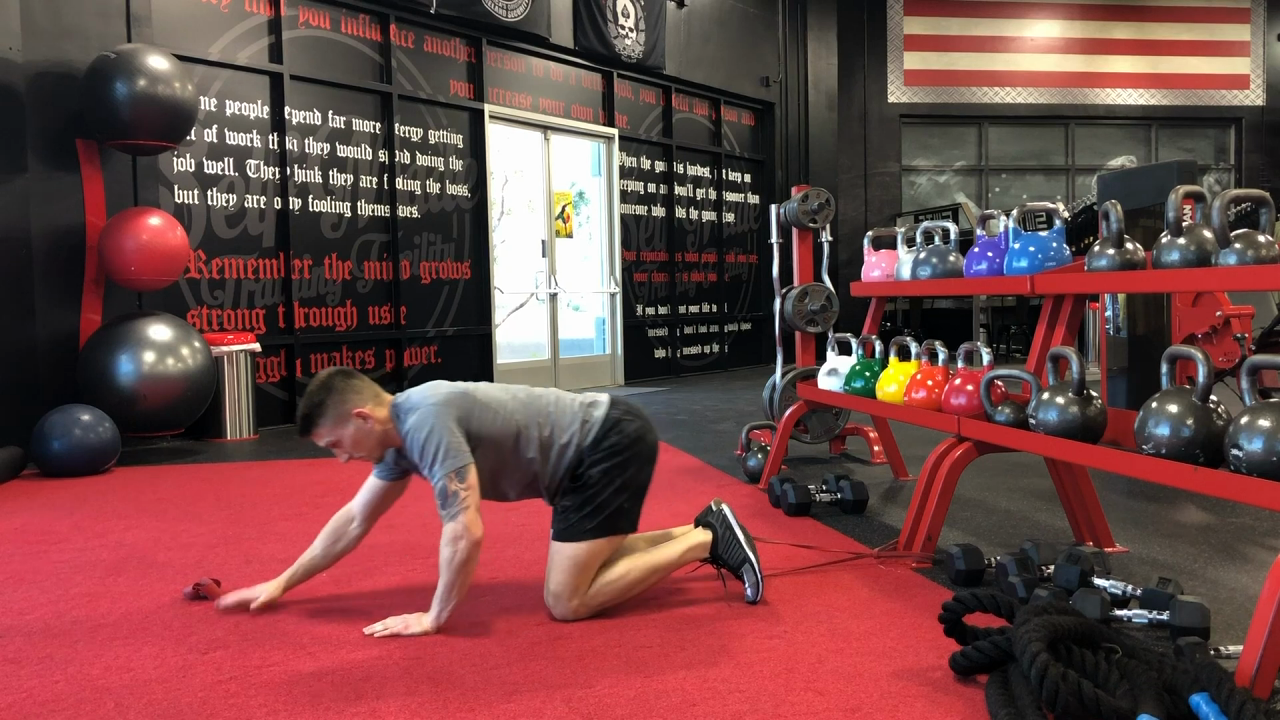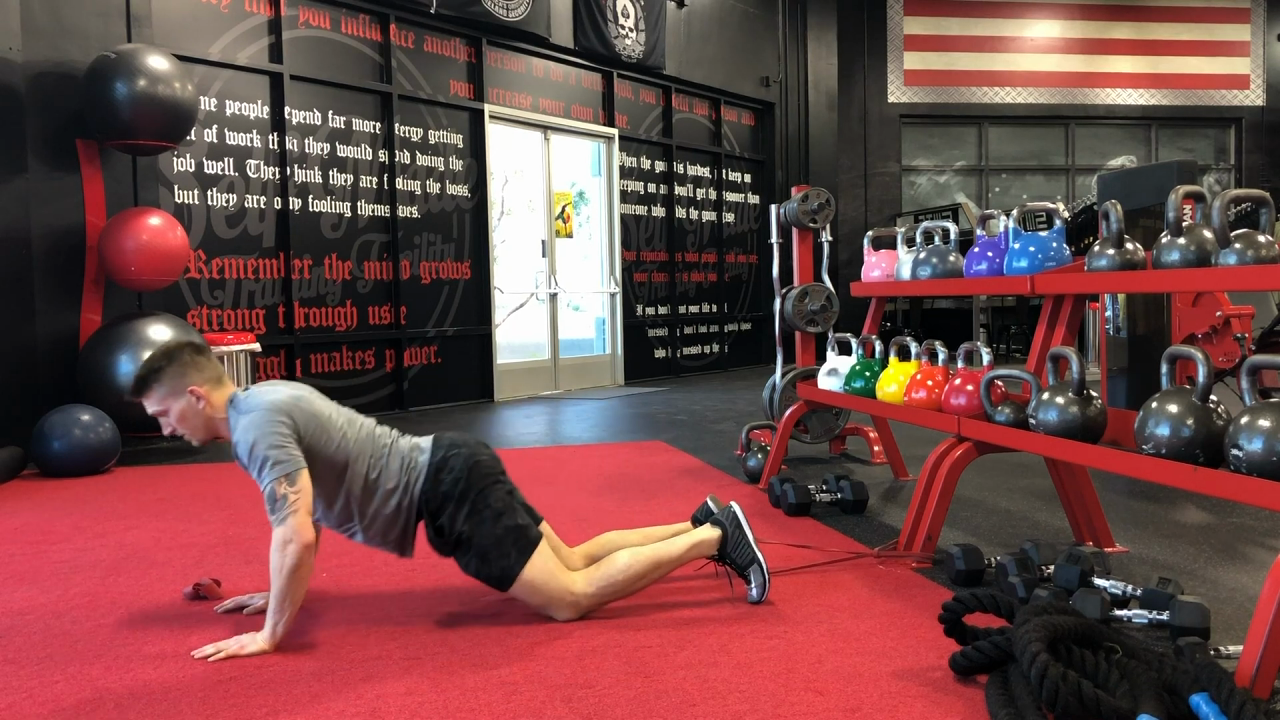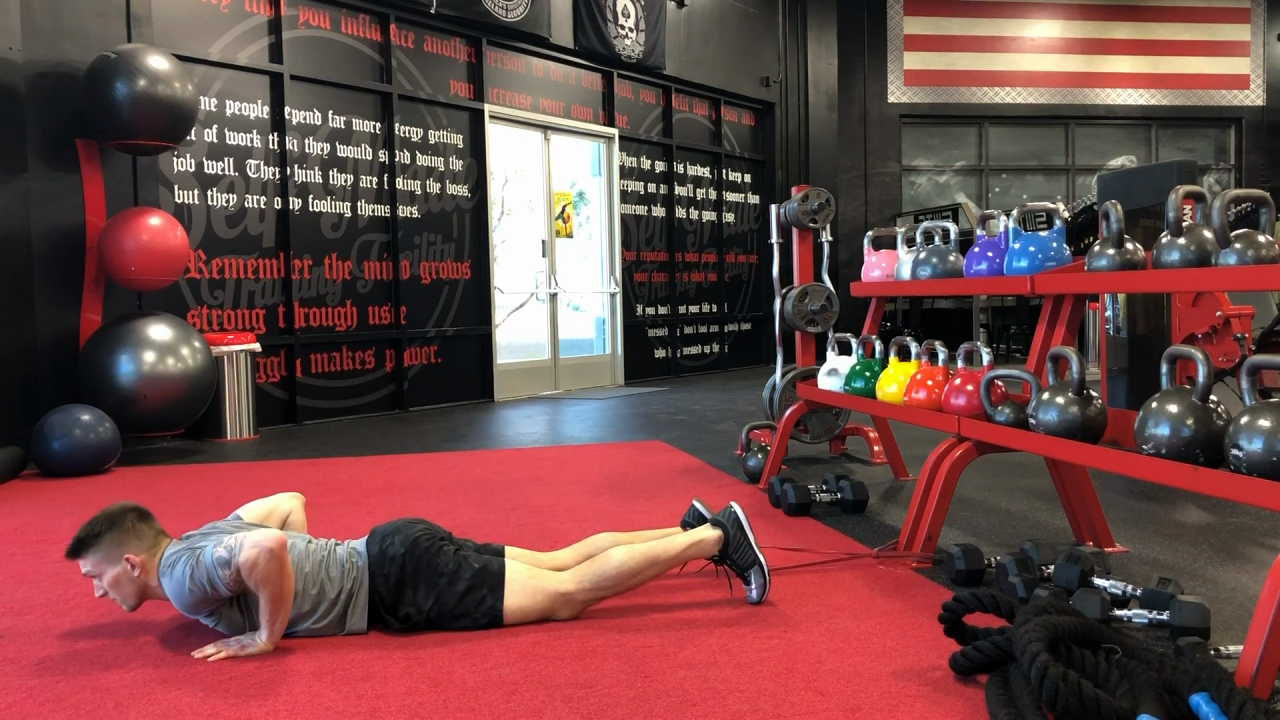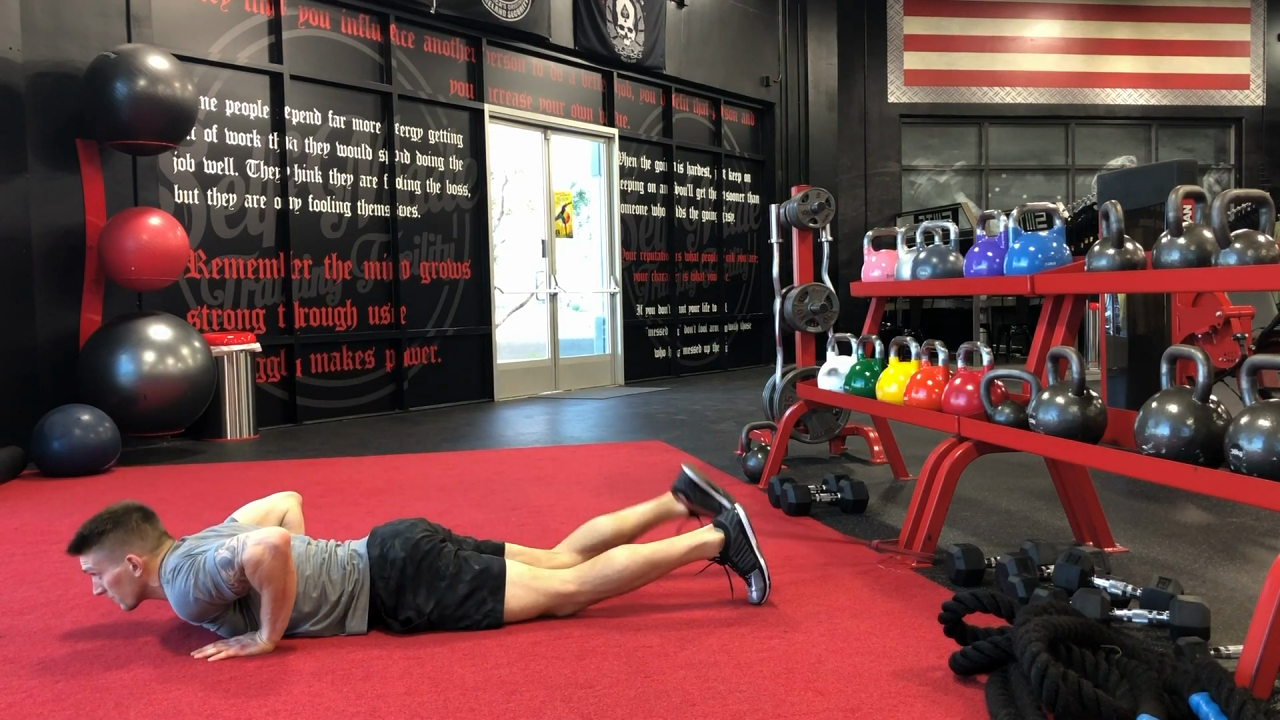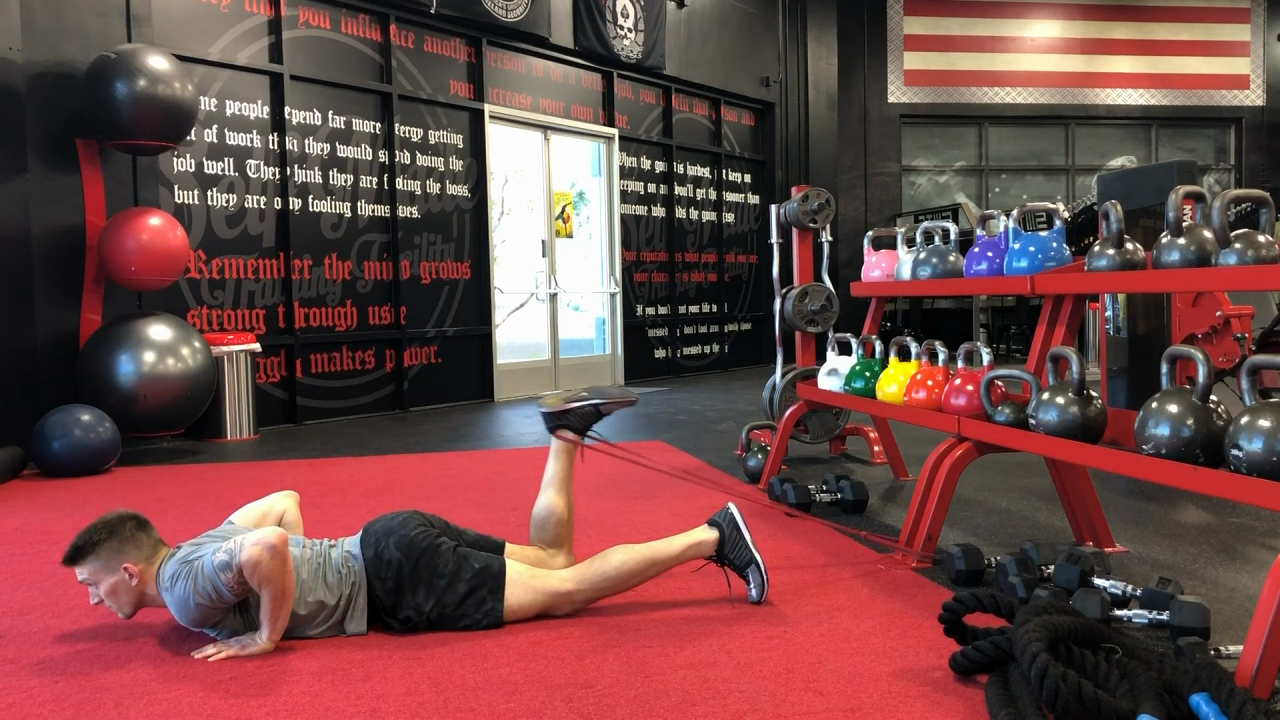
dt=1s
person 1, frame 1
left shoulder: (425, 421)
right shoulder: (405, 427)
left elbow: (465, 532)
right elbow: (354, 520)
left wrist: (434, 618)
right wrist: (280, 583)
left hip: (611, 443)
right hip: (598, 443)
left knee: (566, 601)
right knee: (576, 569)
left ankle: (706, 541)
right ankle: (702, 530)
person 1, frame 2
left shoulder: (255, 424)
right shoulder: (265, 401)
left elbow: (297, 539)
right elbow: (307, 512)
left wrist: (271, 635)
right wrist: (277, 592)
left hip: (450, 488)
right hip: (451, 470)
left knee: (570, 599)
right knee: (573, 563)
left ankle: (712, 539)
right ankle: (702, 525)
person 1, frame 3
left shoulder: (183, 576)
right shoulder: (205, 540)
left elbow: (266, 548)
right elbow: (290, 500)
left wrist: (269, 634)
left hip: (400, 580)
right hip: (398, 553)
left knee: (569, 594)
right knee: (562, 563)
left ankle: (712, 538)
right ankle: (695, 530)
person 1, frame 4
left shoulder: (186, 585)
right shoulder: (208, 542)
left elbow: (269, 549)
right elbow: (287, 500)
left wrist: (269, 634)
left hip: (401, 582)
right hip: (399, 552)
left knee: (568, 592)
right knee: (565, 560)
left ankle: (715, 539)
right ankle: (681, 502)
person 1, frame 5
left shoulder: (185, 592)
right shoulder: (204, 547)
left elbow: (268, 547)
right elbow: (285, 500)
left wrist: (269, 636)
left hip: (398, 575)
right hip: (396, 544)
left knee: (566, 592)
right knee: (555, 561)
left ankle: (711, 537)
right ankle: (566, 431)
